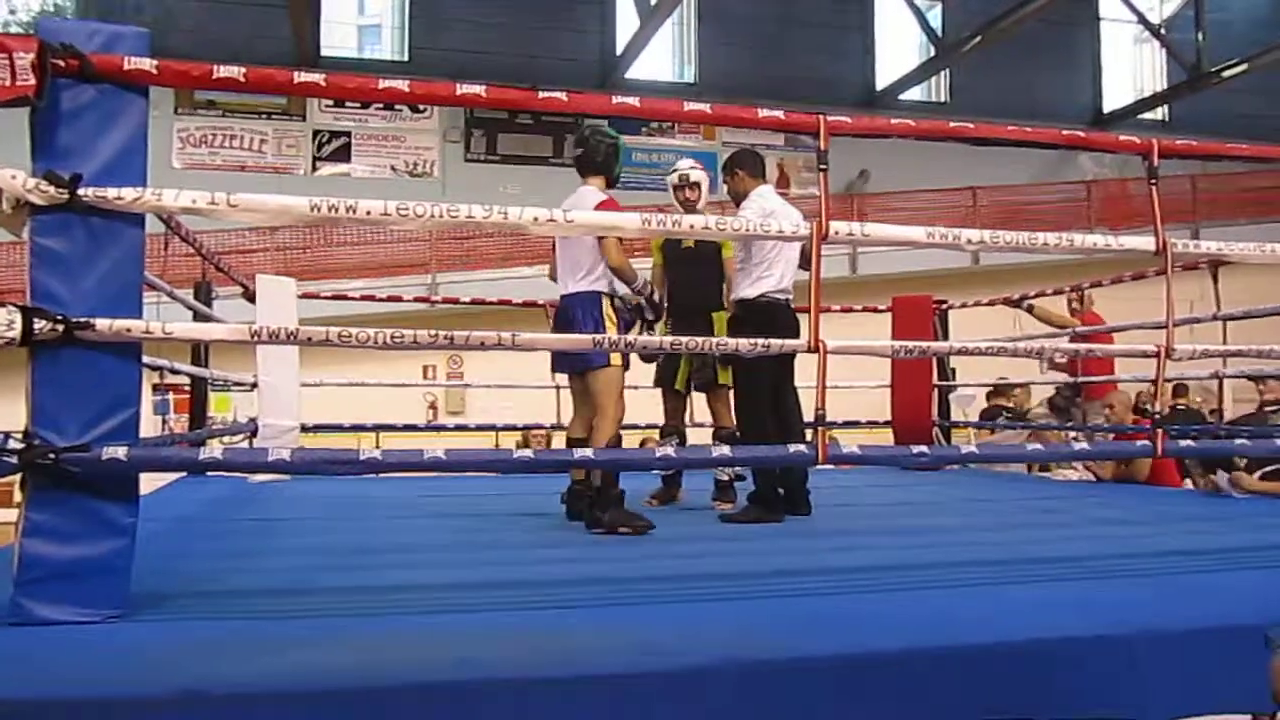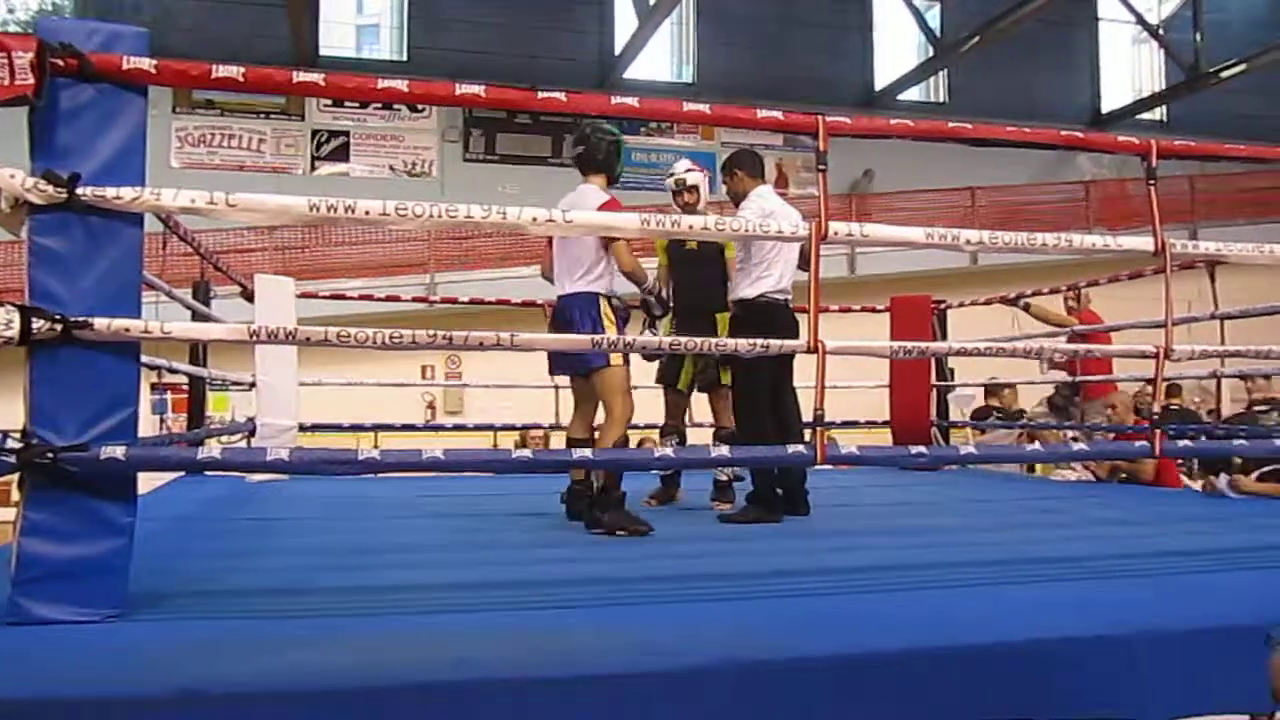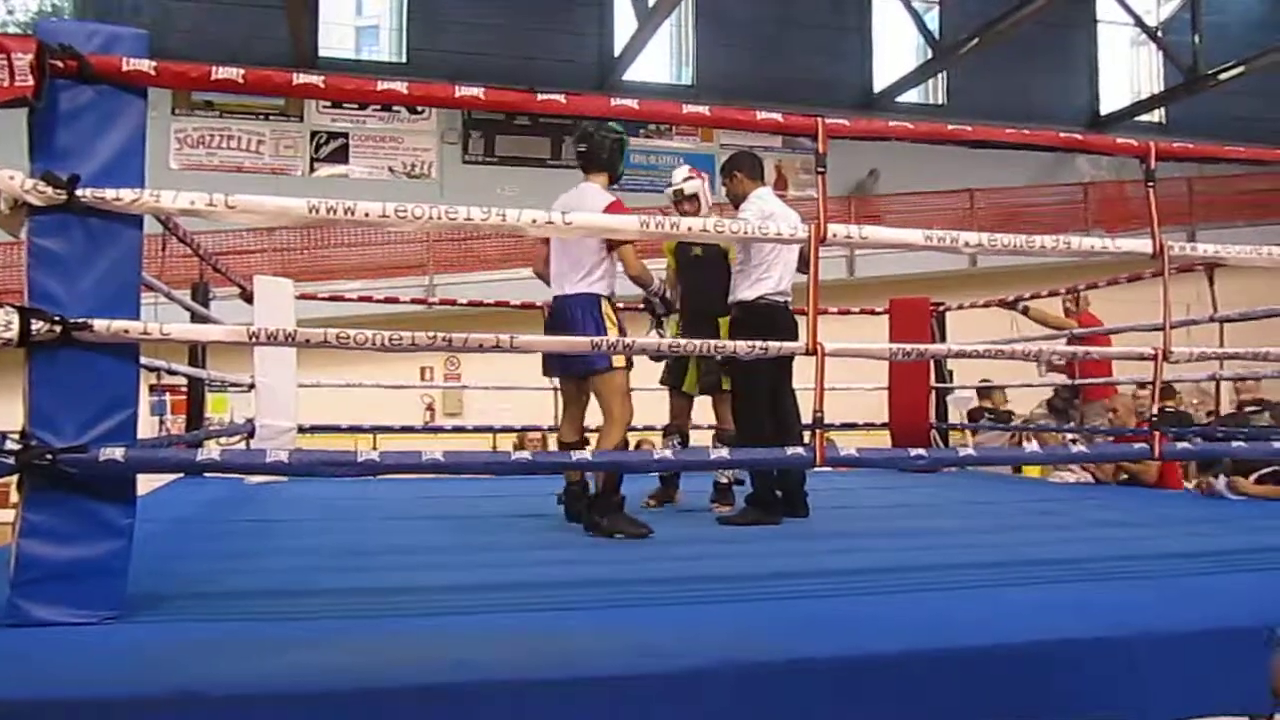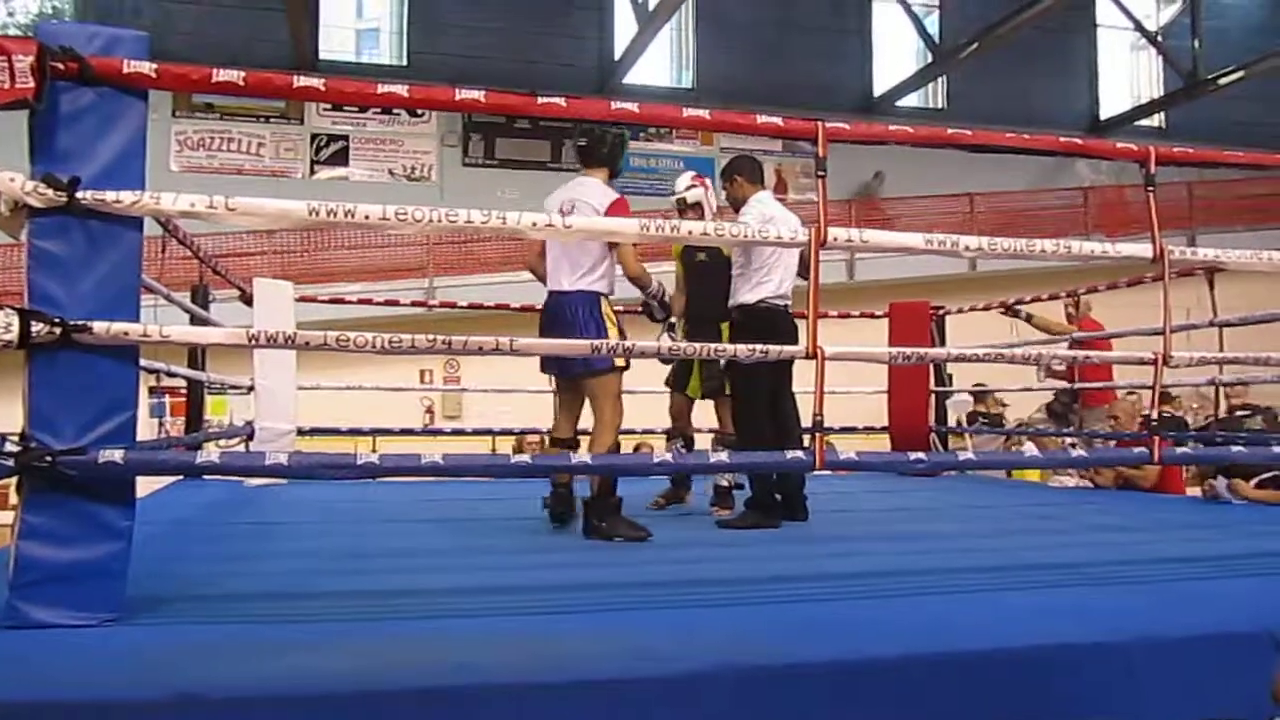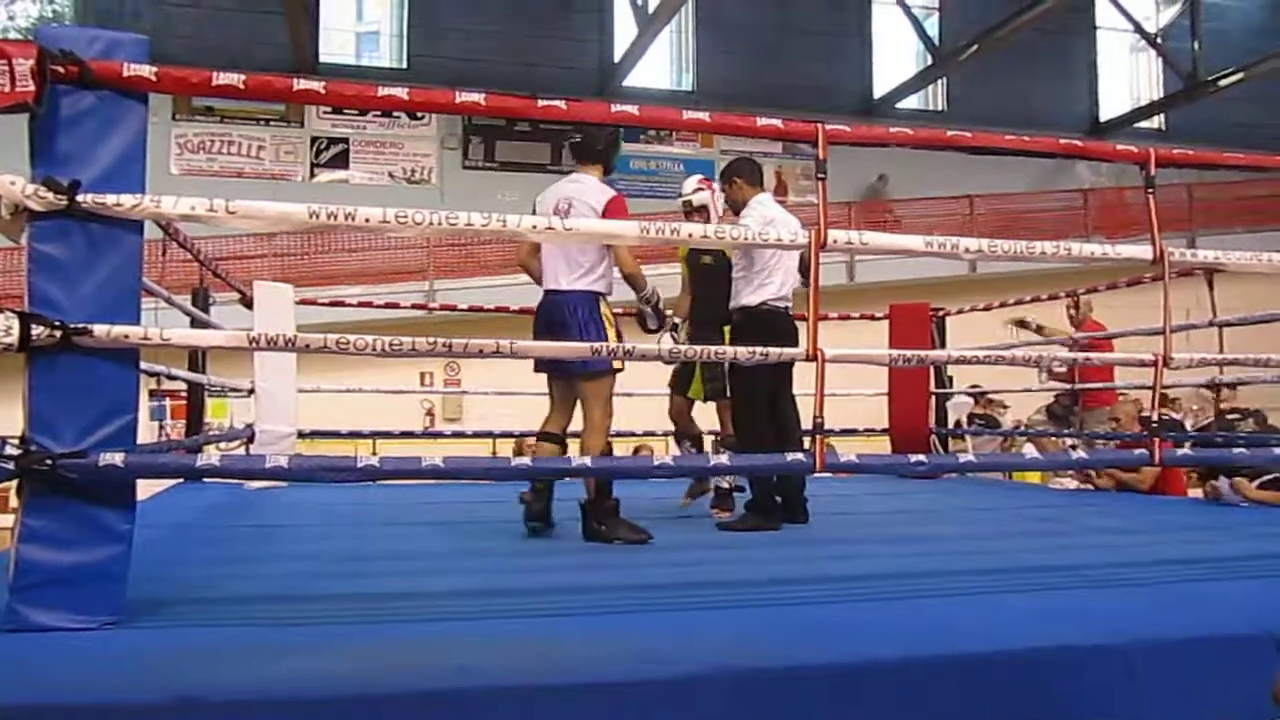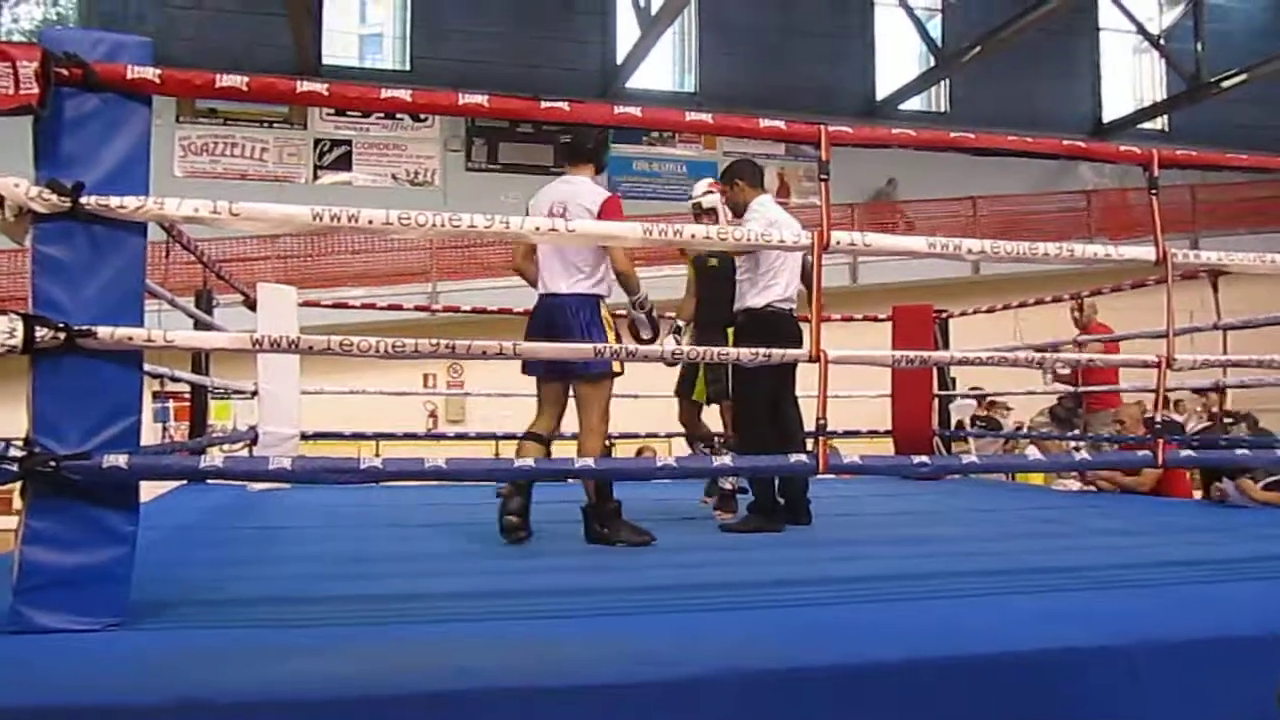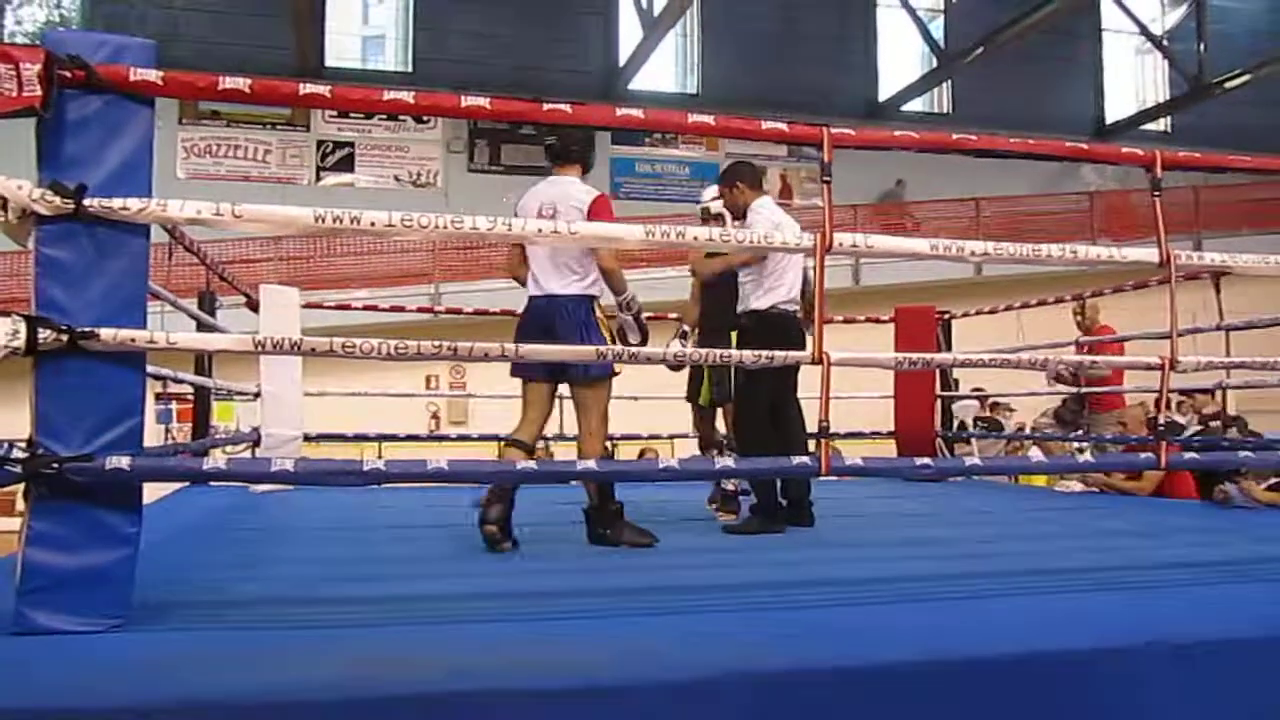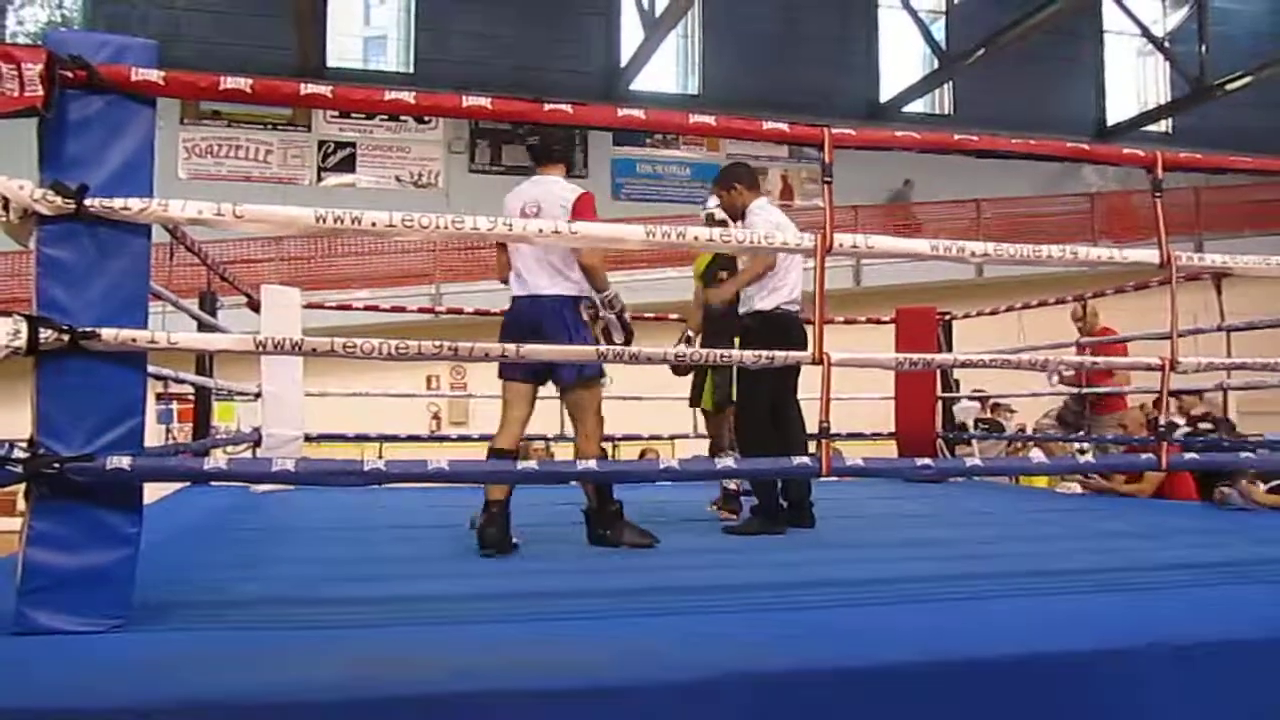
dt=0.1s
person 1, frame 1
left shoulder: (567, 206)
right shoulder: (604, 204)
right elbow: (614, 261)
right wrist: (645, 291)
left hip: (568, 307)
right hip: (593, 308)
left knee: (584, 412)
right knee: (610, 412)
left ankle: (579, 494)
right ankle: (605, 505)
person 1, frame 2
left shoulder: (564, 205)
right shoulder: (604, 204)
left elbow: (547, 267)
right elbow: (626, 265)
right wrist: (653, 291)
left hip: (564, 309)
right hip: (592, 310)
left knee: (585, 412)
right knee: (619, 411)
left ankle: (579, 494)
right ankle: (606, 506)
person 1, frame 3
left shoulder: (560, 203)
right shoulder: (608, 204)
left elbow: (540, 266)
right elbow: (632, 267)
right wrist: (658, 292)
left hip: (561, 309)
right hip: (592, 310)
left knee: (573, 413)
right knee: (618, 414)
left ankle: (575, 495)
right ankle: (605, 510)
person 1, frame 4
left shoulder: (555, 199)
right shoulder: (610, 201)
left elbow: (533, 260)
right elbow: (630, 265)
right wrist: (657, 294)
left hip: (556, 307)
right hip: (589, 309)
left knee: (566, 412)
right knee: (608, 417)
left ankle: (560, 496)
right ankle: (602, 513)
person 1, frame 5
left shoulder: (548, 197)
right shoulder: (607, 198)
left elbow: (526, 259)
right elbow: (626, 265)
right wrist: (650, 299)
left hip: (550, 307)
right hip: (587, 309)
left knee: (559, 411)
right knee: (598, 420)
left ankle: (538, 499)
right ankle: (599, 516)
person 1, frame 6
left shoulder: (540, 198)
right shoulder: (602, 200)
left elbow: (521, 263)
right elbow: (620, 264)
right wrist: (642, 305)
left hip: (546, 310)
right hip: (584, 311)
left knee: (546, 416)
right knee: (593, 424)
left ankle: (516, 497)
right ankle: (602, 518)
person 1, frame 7
left shoulder: (528, 200)
right shoulder: (592, 199)
left elbow: (515, 266)
right elbow: (606, 263)
right wrist: (629, 307)
left hip: (537, 312)
right hip: (580, 312)
left knee: (531, 421)
right knee: (593, 426)
left ankle: (498, 505)
right ankle: (604, 520)
person 1, frame 8
left shoulder: (513, 200)
right shoulder: (575, 197)
right elbow: (588, 259)
right wrist: (612, 304)
left hip: (520, 313)
right hip: (562, 313)
left knee: (513, 424)
right knee: (588, 426)
left ankle: (493, 520)
right ankle: (604, 520)
person 2, frame 1
left shoulder: (757, 204)
right shoulder: (790, 211)
right elbow: (807, 257)
left hip: (755, 313)
right hip: (782, 312)
left knee: (755, 408)
right knee: (783, 403)
left ankle: (766, 500)
right ankle: (795, 494)
person 2, frame 2
left shoulder: (756, 204)
right shoulder: (789, 211)
right elbow: (806, 259)
left hip: (754, 313)
right hip: (781, 313)
left knee: (753, 408)
right knee: (782, 404)
left ankle: (765, 500)
right ankle: (793, 494)
person 2, frame 3
left shoulder: (756, 206)
right shoulder: (788, 213)
right elbow: (805, 261)
left hip: (754, 315)
right hip: (780, 315)
left knee: (752, 410)
right knee: (781, 406)
left ankle: (763, 502)
right ankle: (793, 496)
person 2, frame 4
left shoulder: (756, 209)
right shoulder: (789, 217)
left elbow: (732, 239)
right elbow: (805, 264)
left hip: (754, 319)
right hip: (780, 318)
left knee: (752, 413)
right knee: (781, 410)
left ankle: (763, 505)
right ankle: (792, 500)
person 2, frame 5
left shoulder: (756, 212)
right shoulder: (788, 219)
left elbow: (733, 241)
right elbow: (804, 266)
left hip: (755, 321)
right hip: (781, 320)
left knee: (751, 416)
right knee: (781, 412)
left ankle: (763, 507)
right ankle: (792, 502)
person 2, frame 6
left shoulder: (758, 212)
right shoulder: (785, 219)
left elbow: (743, 245)
right elbow: (807, 272)
left hip: (761, 323)
right hip: (785, 323)
left knee: (751, 417)
right knee: (784, 414)
left ankle: (767, 509)
right ankle: (796, 503)
person 2, frame 7
left shoulder: (761, 215)
right shoulder: (784, 220)
left elbow: (755, 252)
right elbow: (800, 278)
left wrist: (713, 265)
left hip: (763, 325)
right hip: (787, 324)
left knee: (753, 419)
right knee: (785, 416)
left ankle: (767, 510)
right ankle: (797, 505)
person 2, frame 8
left shoulder: (760, 216)
right shoulder: (775, 218)
left elbow: (763, 261)
left wrist: (728, 289)
left hip: (768, 326)
right hip: (787, 325)
left knee: (754, 420)
right knee: (785, 417)
left ankle: (769, 512)
right ankle: (798, 506)
person 3, frame 1
right shoulder: (663, 234)
left elbow: (733, 281)
left hip: (711, 325)
right hip: (675, 327)
left knee: (719, 403)
right knee: (673, 408)
left ankle: (725, 484)
right ankle: (670, 483)
person 3, frame 2
right shoulder: (667, 237)
right wrist: (654, 323)
left hip: (716, 326)
right hip: (680, 327)
left knee: (721, 406)
right knee: (673, 409)
left ankle: (724, 485)
right ankle: (669, 483)
person 3, frame 3
right shoulder: (675, 240)
left hip: (719, 329)
right hip: (687, 329)
left knee: (723, 409)
right knee: (677, 411)
left ankle: (723, 487)
right ankle: (668, 484)
person 3, frame 4
right shoulder: (683, 244)
right wrist: (672, 326)
left hip: (725, 334)
right hip: (693, 334)
left knee: (726, 413)
right knee: (678, 410)
left ankle: (724, 490)
right ankle: (680, 482)
person 3, frame 5
right shoulder: (688, 247)
right wrist: (675, 326)
left hip: (727, 337)
right hip: (696, 336)
left knee: (728, 415)
right knee: (678, 410)
left ankle: (725, 492)
right ankle: (701, 475)
person 3, frame 6
right shoulder: (696, 249)
right wrist: (677, 328)
left hip: (732, 338)
right hip: (701, 338)
left knee: (731, 416)
right knee: (688, 416)
left ankle: (728, 493)
right ankle: (717, 475)
person 3, frame 7
right shoulder: (701, 255)
right wrist: (682, 334)
left hip: (736, 342)
right hip: (706, 342)
left knee: (733, 417)
right knee: (703, 423)
left ankle: (730, 494)
right ankle: (723, 481)
person 3, frame 8
right shoulder: (704, 261)
right wrist: (687, 338)
left hip: (740, 348)
right hip: (710, 348)
left knee: (734, 420)
right knee: (715, 425)
left ankle: (732, 496)
right ankle: (729, 490)
